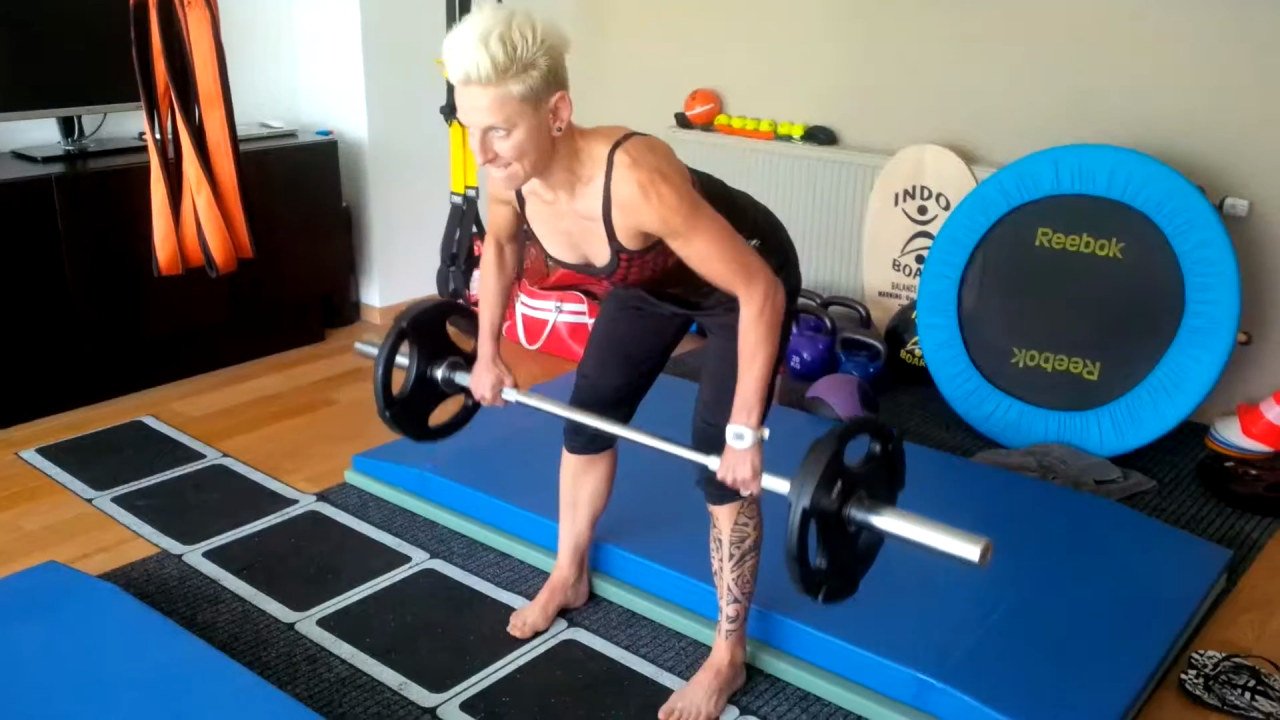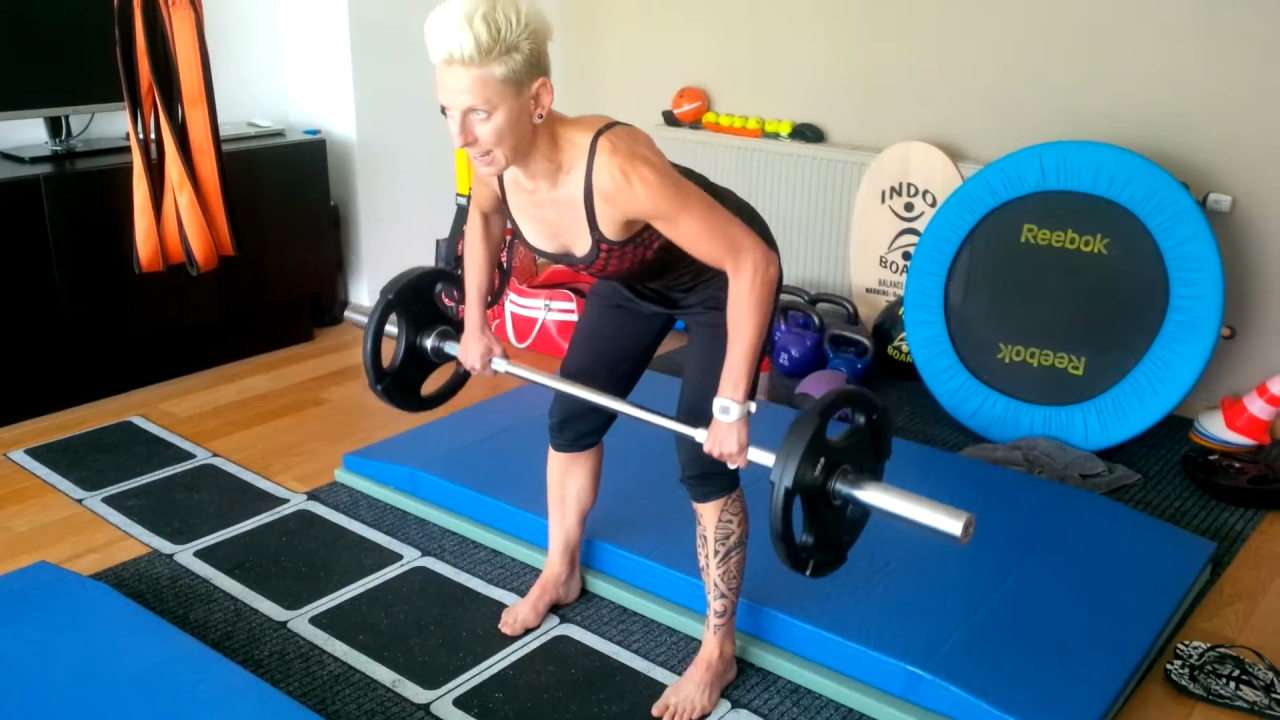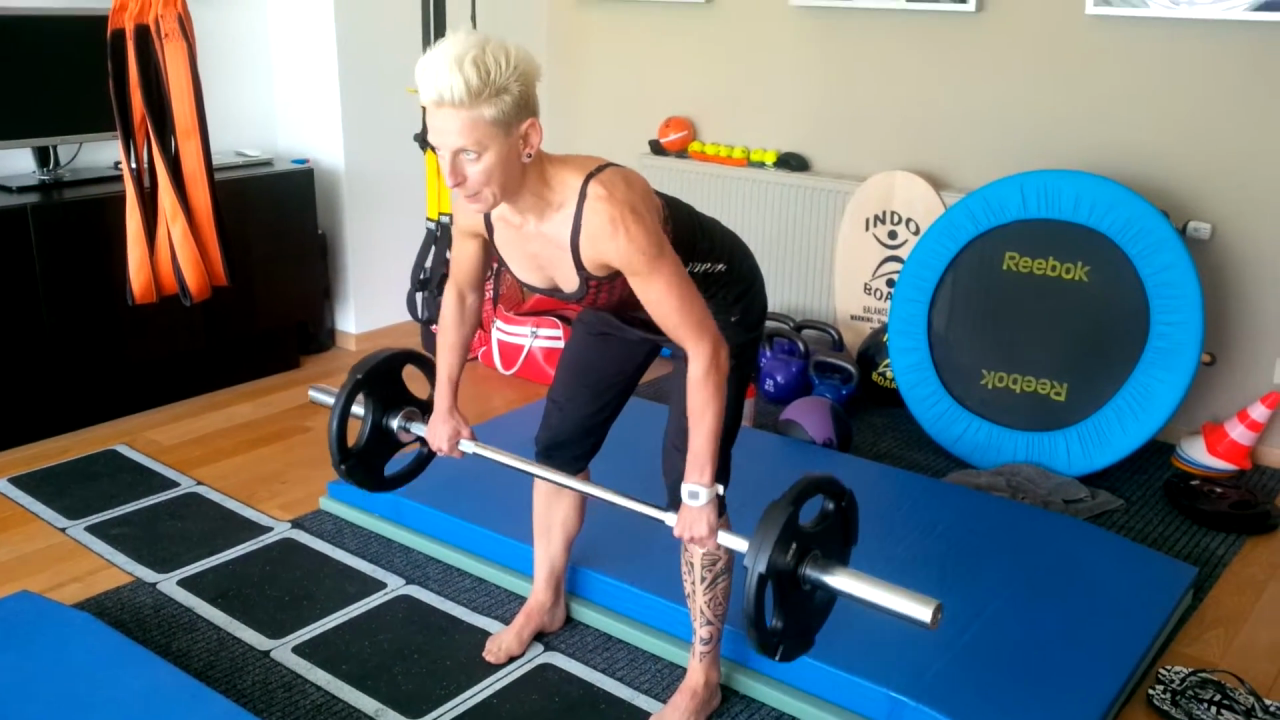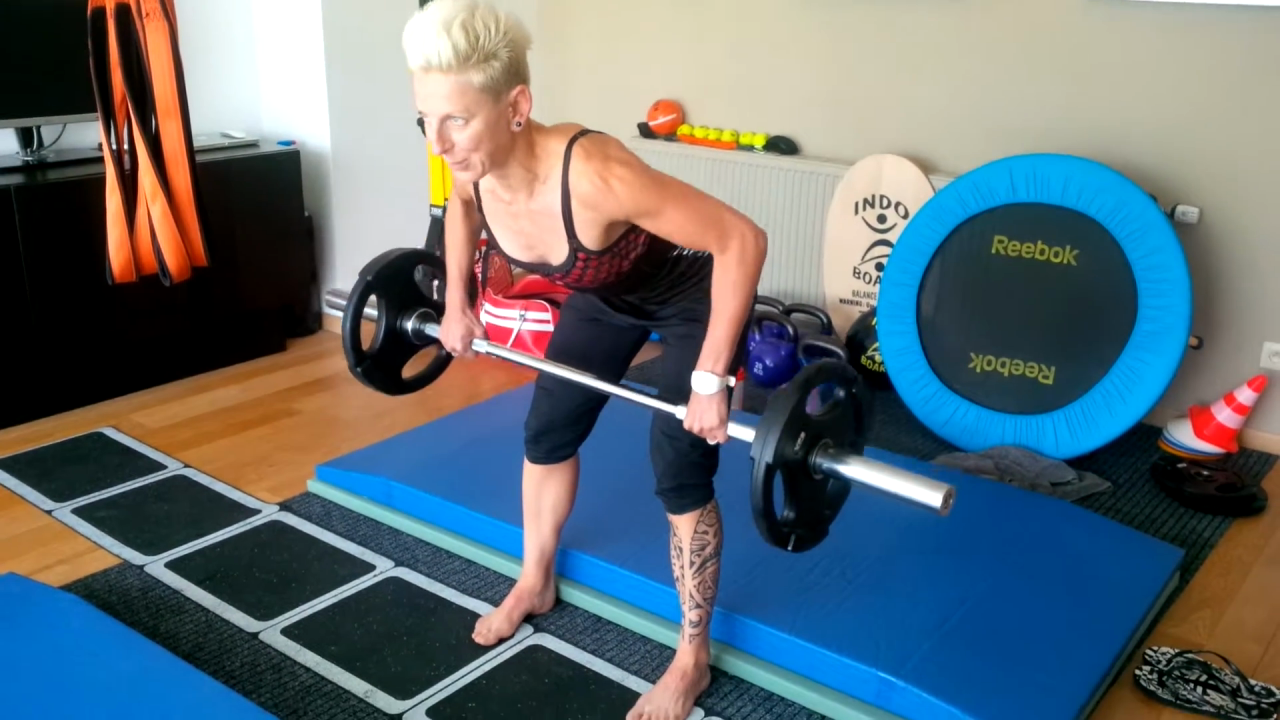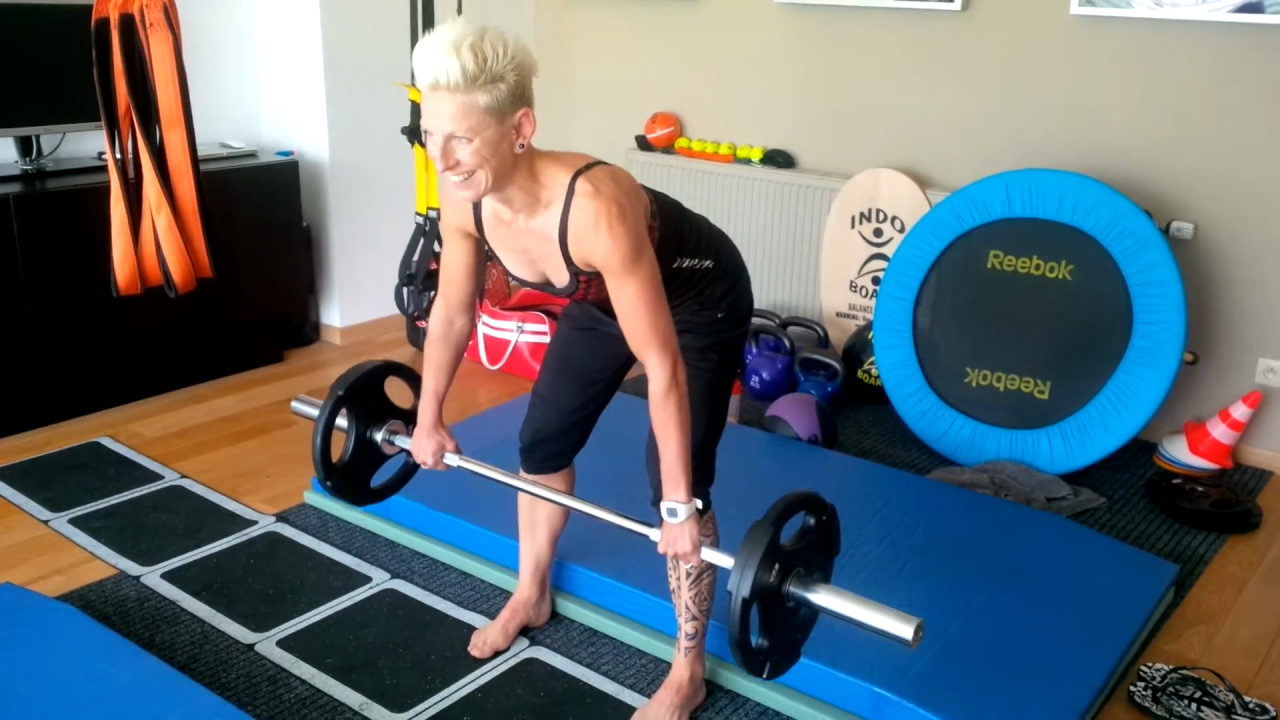
dt=1s
person 1, frame 1
left shoulder: (635, 180)
right shoulder: (510, 176)
left elbow: (760, 291)
right elbow: (501, 249)
left wrist: (745, 433)
right wrist: (488, 352)
left hip: (742, 282)
right hip: (651, 279)
left knee: (720, 463)
right knee: (585, 420)
left ankle: (728, 655)
right ankle: (569, 577)
person 1, frame 2
left shoulder: (617, 167)
right shoulder: (496, 161)
left elbow: (753, 263)
left wrist: (731, 406)
right wrist: (475, 320)
left hip: (719, 274)
right hip: (635, 273)
left knee: (706, 455)
right knee: (572, 416)
left ankle: (718, 649)
right ankle: (561, 574)
person 1, frame 3
left shoulder: (606, 212)
right shoulder: (477, 204)
left elbow: (707, 349)
right elbow: (460, 294)
left wrist: (701, 490)
right wrist: (444, 403)
left hip: (716, 300)
right hip: (619, 302)
left knee: (688, 495)
right knee: (557, 445)
right ankle: (545, 602)
person 1, frame 4
left shoulder: (594, 173)
right shoulder: (472, 166)
left elbow: (742, 241)
left wrist: (709, 380)
right wrist: (457, 301)
left hip: (693, 290)
right hip: (607, 288)
left knee: (679, 469)
right knee: (546, 431)
left ankle: (692, 658)
right ankle: (534, 584)
person 1, frame 5
left shoulder: (594, 209)
right shoulder: (465, 199)
left elbow: (661, 366)
right elbow: (452, 312)
left wrist: (679, 507)
right wrist: (428, 419)
left hip: (699, 298)
right hip: (604, 295)
left knee: (678, 488)
right knee: (541, 440)
right ankle: (530, 596)
